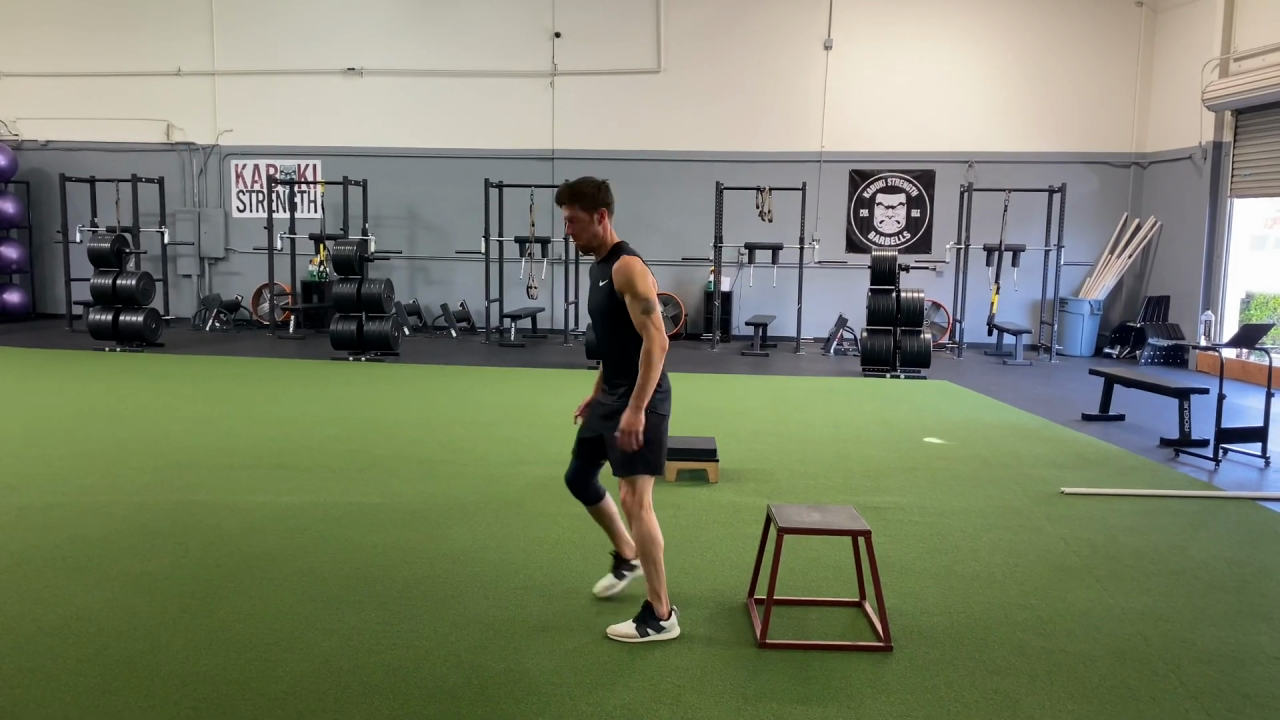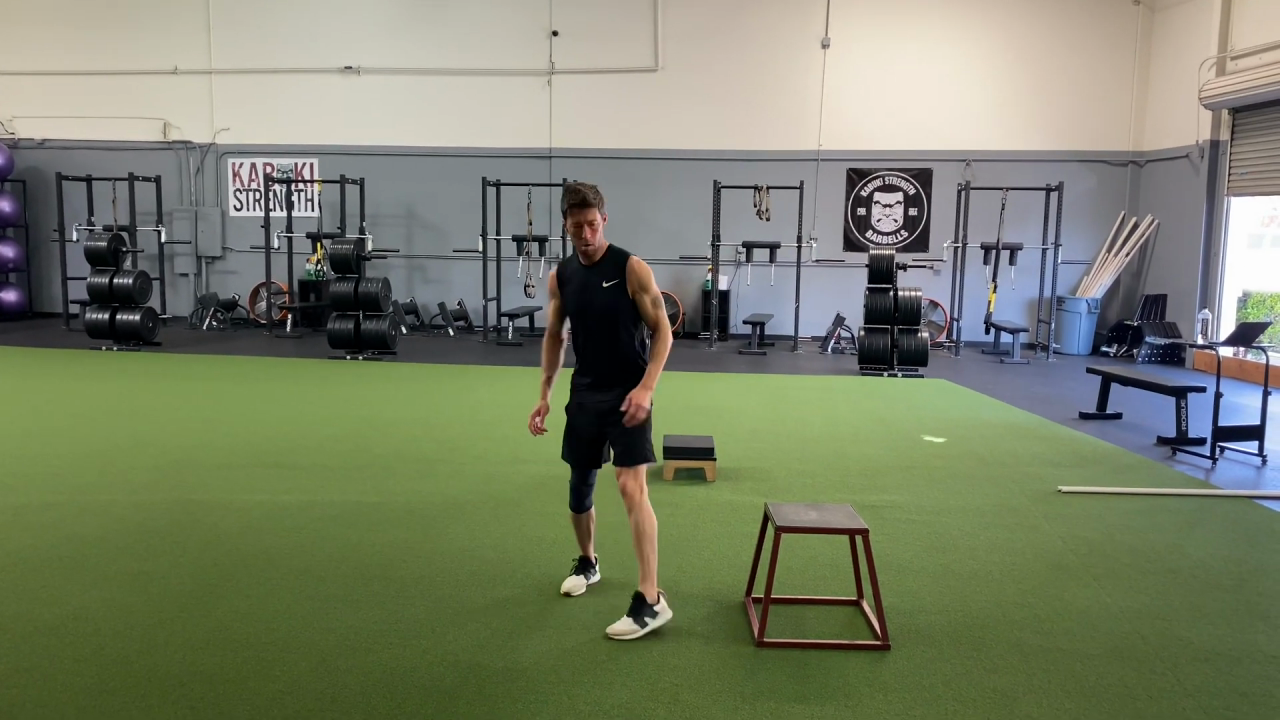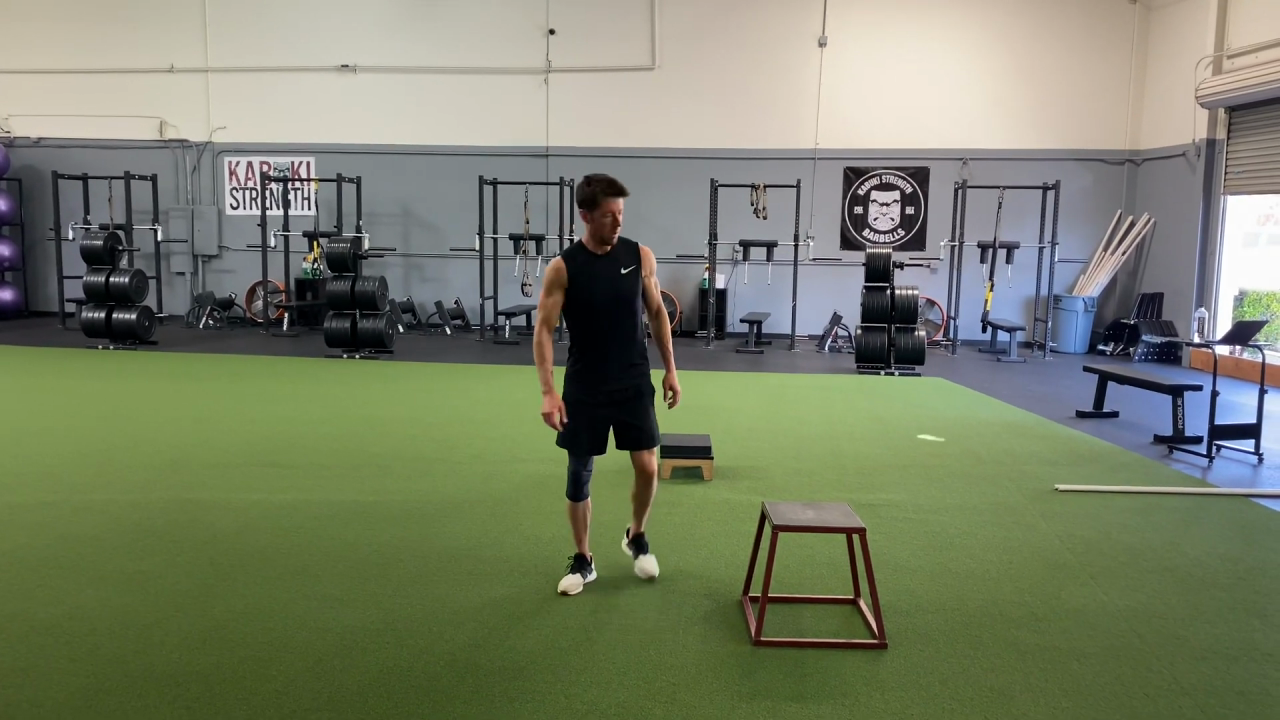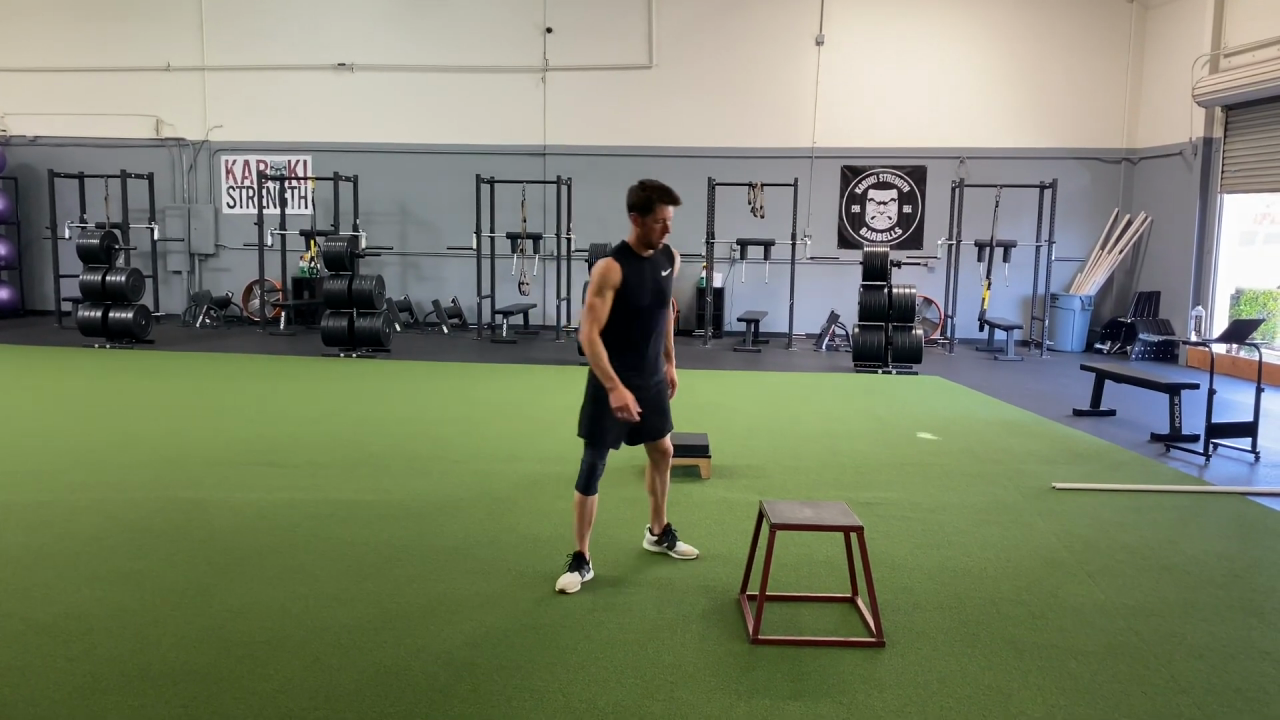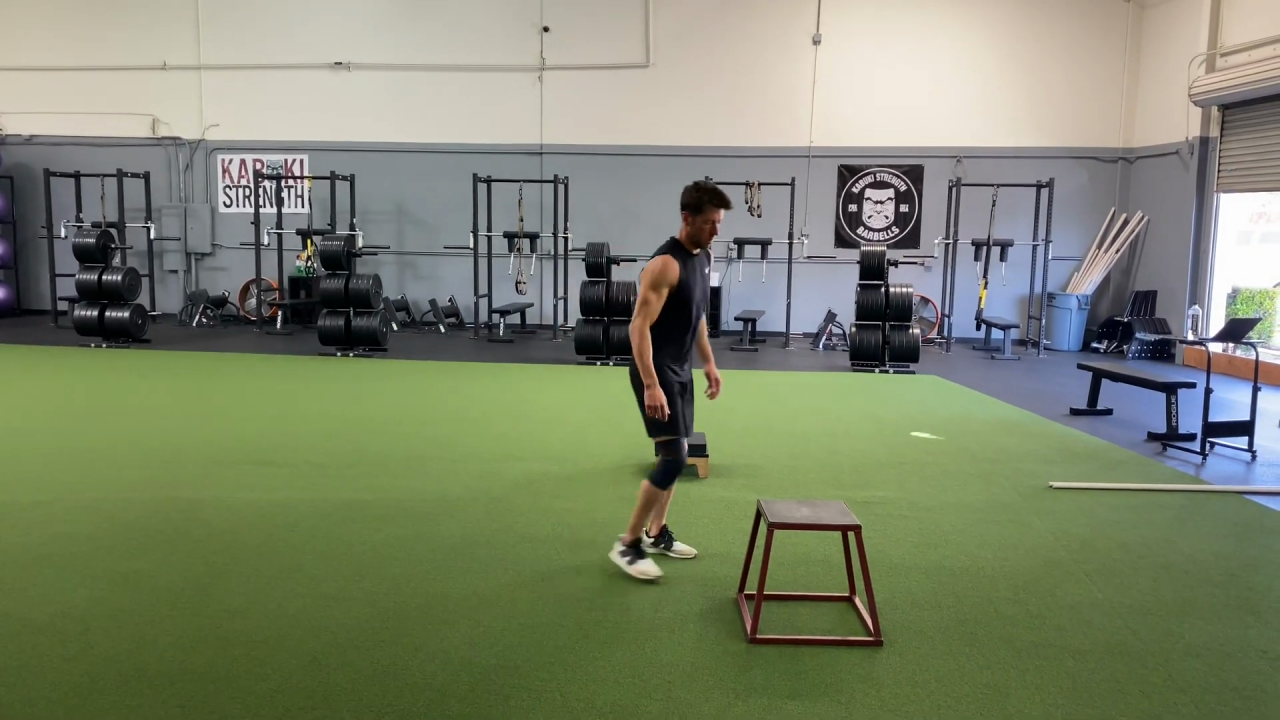
dt=0.3s
person 1, frame 1
left shoulder: (627, 268)
right shoulder: (600, 266)
left elbow: (656, 341)
left wrist: (636, 408)
right wrist: (596, 393)
left hip: (639, 400)
right hip: (612, 397)
left knee: (635, 501)
right knee: (579, 480)
left ankle: (660, 615)
right ankle: (627, 558)
person 1, frame 2
left shoulder: (631, 268)
right shoulder: (561, 275)
left elbow: (661, 331)
right elbow: (553, 339)
left wrist: (645, 387)
right wrist: (543, 396)
left hip: (629, 397)
right hip: (586, 397)
left knee: (632, 489)
right knee: (580, 487)
left ankle: (650, 601)
right ankle: (587, 561)
person 1, frame 3
left shoulder: (640, 257)
right shoulder: (562, 267)
left elbow: (657, 314)
right elbow: (543, 332)
left wrist: (670, 370)
right wrist: (548, 391)
left hip: (634, 382)
right hip: (584, 386)
left knee: (646, 468)
right knee: (578, 475)
left ankle: (636, 537)
right ankle: (582, 561)
person 1, frame 4
left shoulder: (670, 257)
right shoulder: (611, 268)
right elbow: (588, 332)
left wrist: (670, 363)
right wrist: (614, 388)
left hip: (651, 376)
right hip: (613, 380)
left knee: (662, 451)
right knee: (592, 466)
left ankle: (658, 531)
right ankle: (580, 560)
person 1, frame 5
left shoulder: (703, 256)
right shoulder: (665, 263)
right elbow: (639, 326)
left wrist: (709, 363)
right wrist: (651, 385)
left hip: (681, 368)
right hip: (657, 372)
left knee: (680, 452)
right knee: (671, 459)
left ankle: (655, 533)
right ankle: (629, 543)
